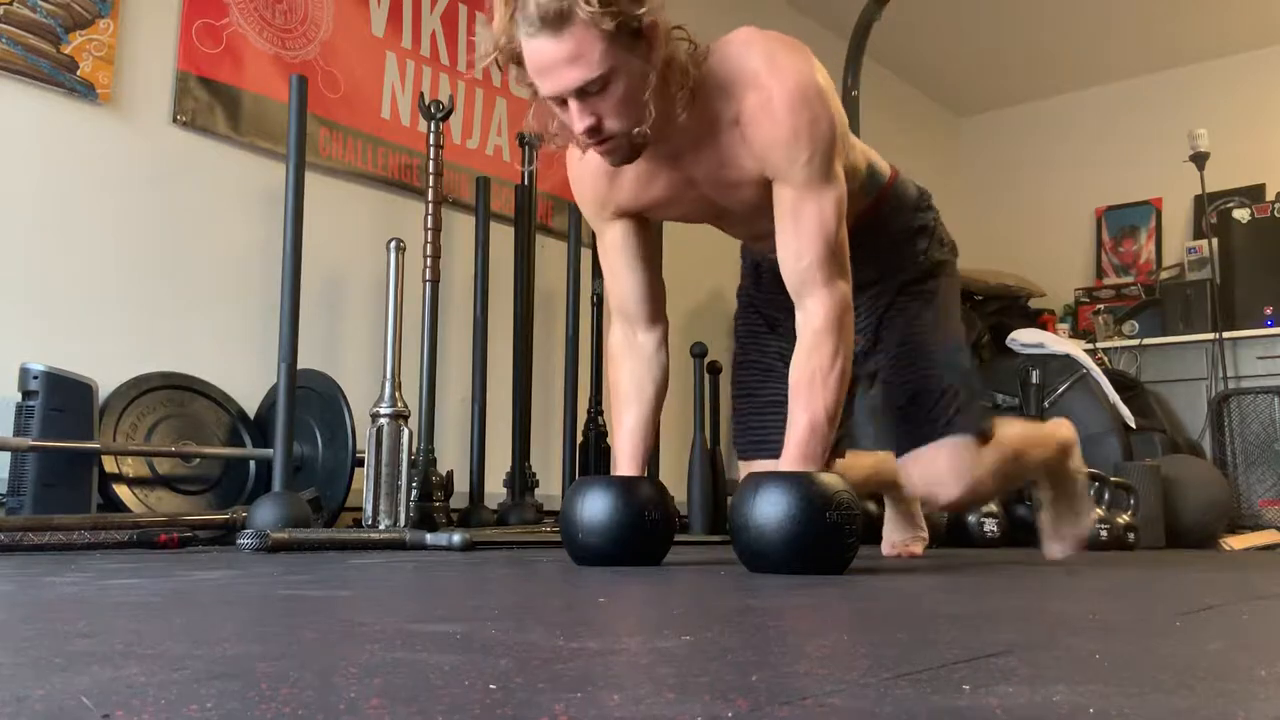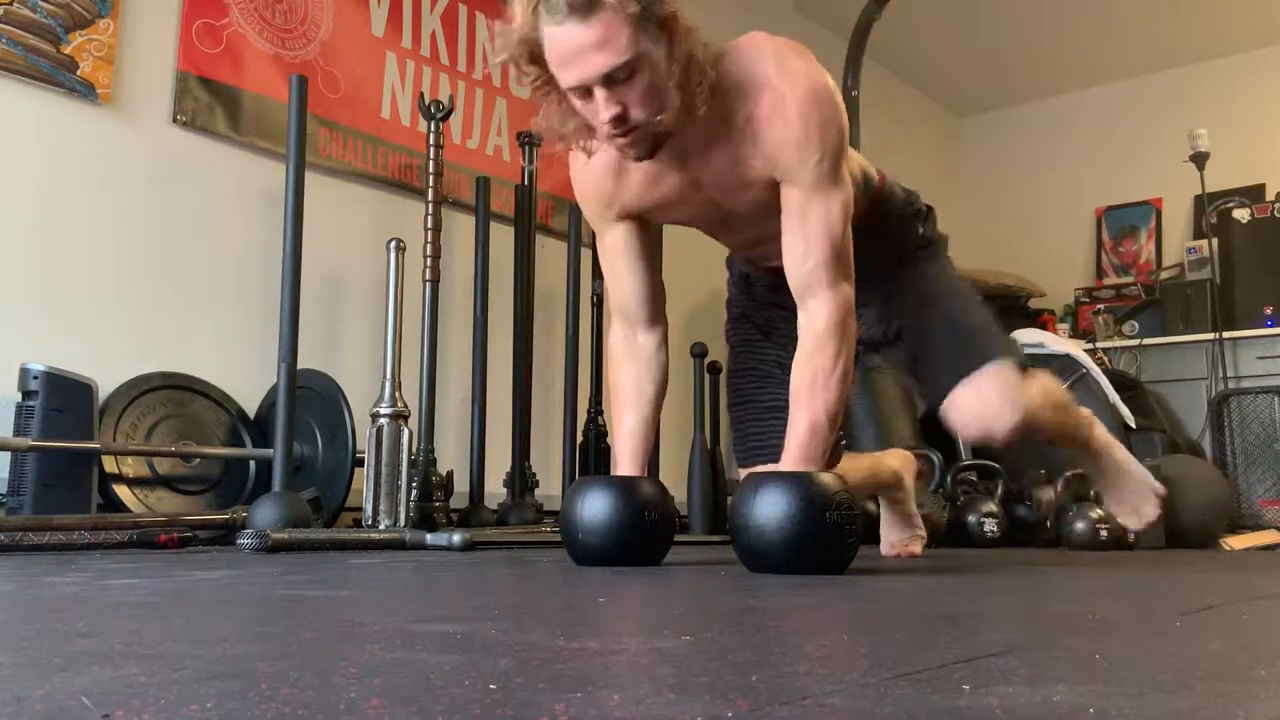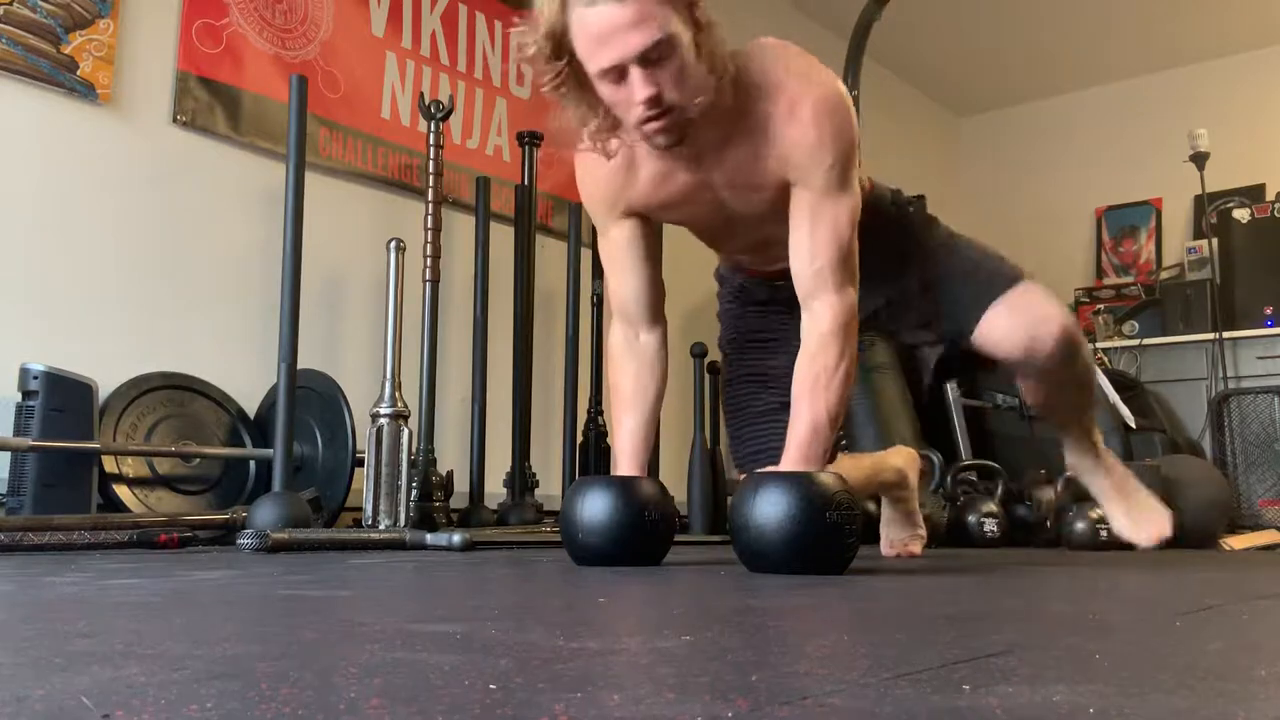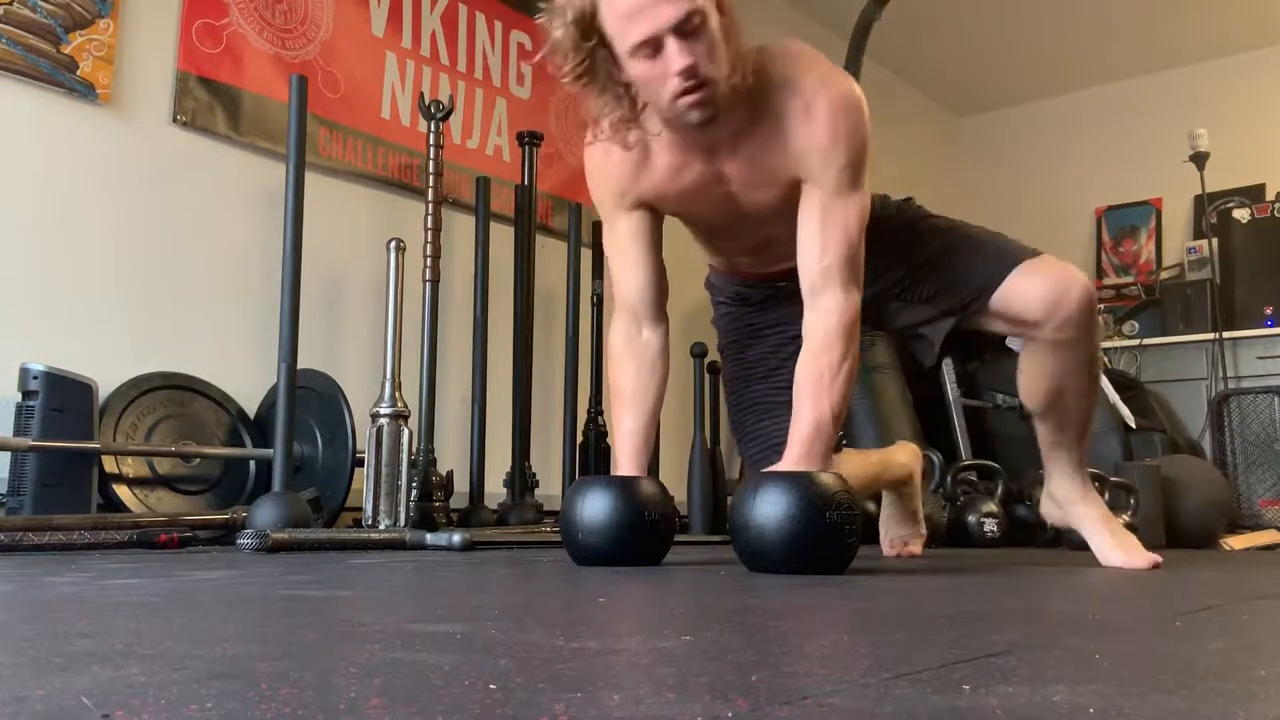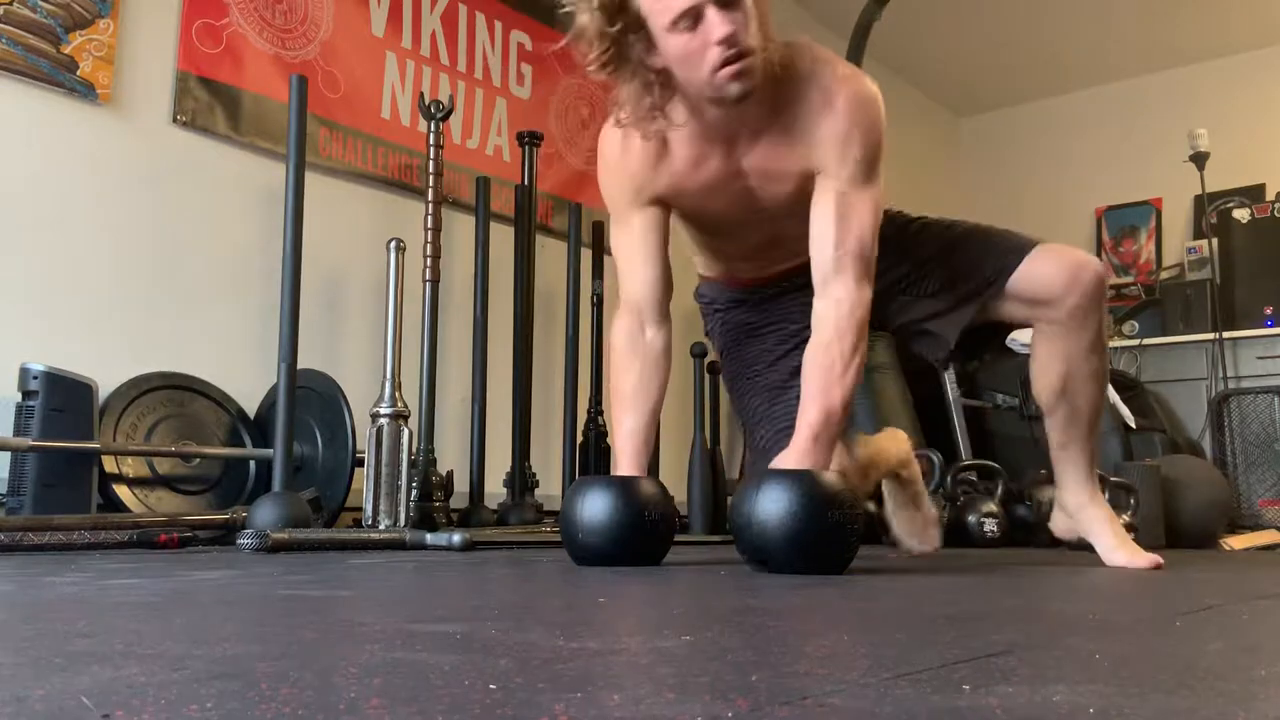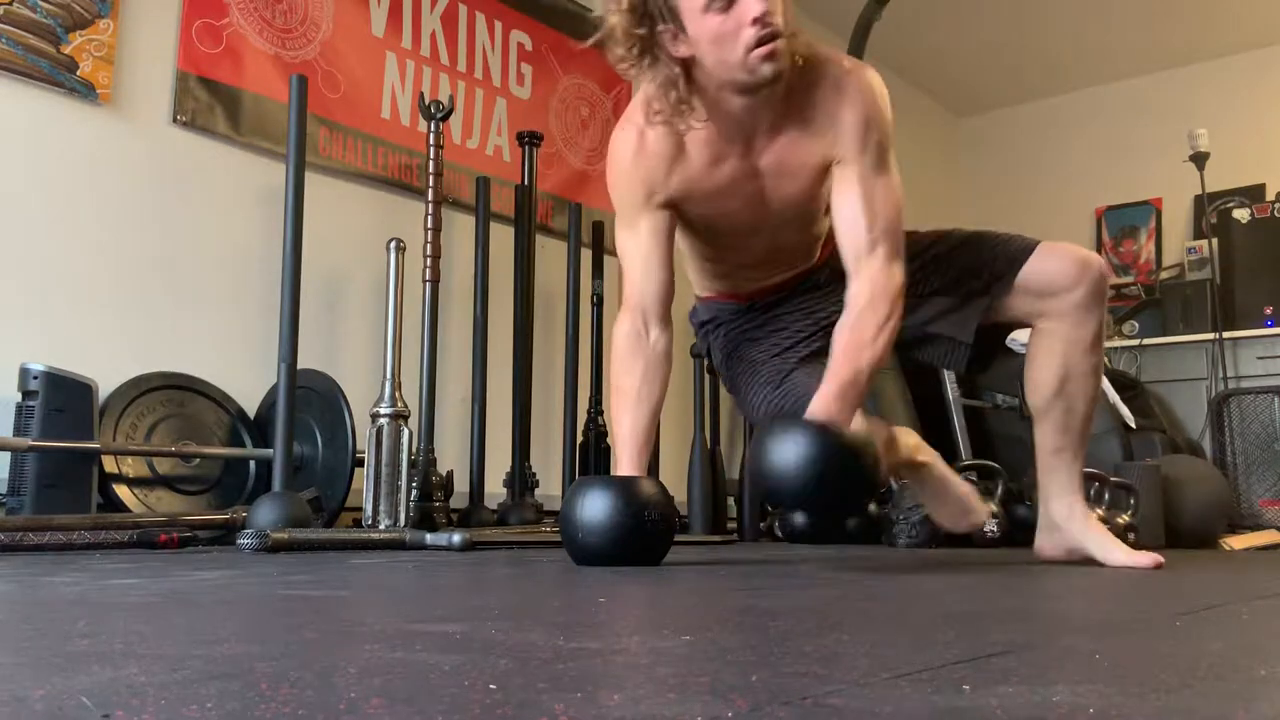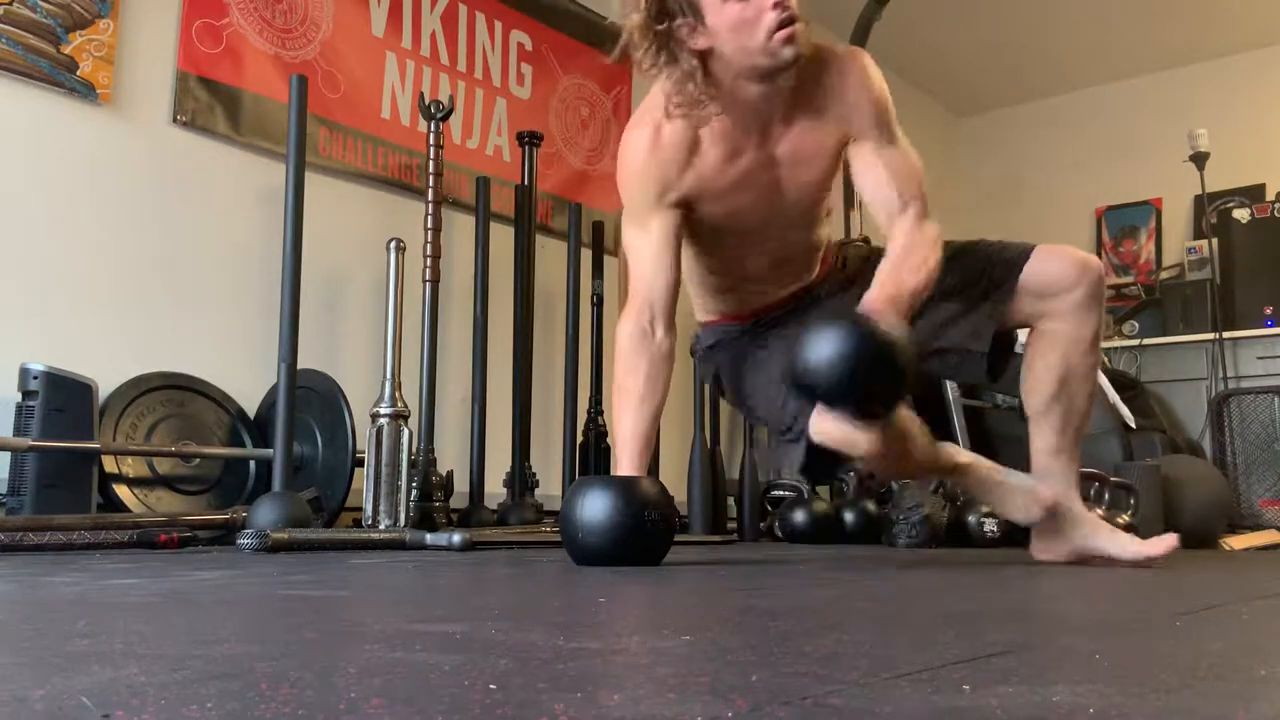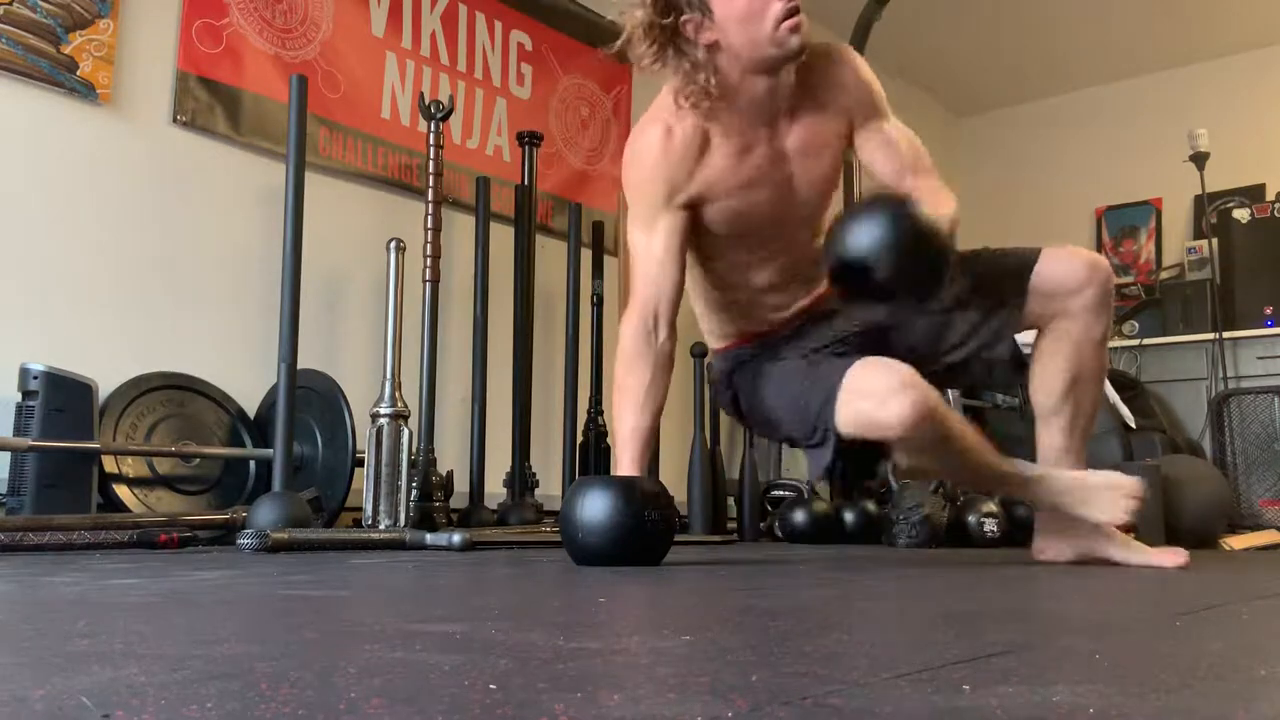
dt=0.1s
person 1, frame 1
left shoulder: (774, 88)
right shoulder: (591, 165)
left elbow: (825, 302)
right elbow: (639, 329)
left wrist: (799, 476)
left hip: (885, 232)
right hip: (772, 258)
left knee: (946, 482)
left ankle: (1053, 453)
right ankle: (885, 475)
person 1, frame 2
left shoulder: (785, 95)
right shoulder: (598, 167)
left elbow: (826, 307)
right elbow: (637, 330)
left wrist: (799, 475)
left hip: (876, 234)
right hip: (760, 279)
left knee: (999, 416)
left ankle: (1084, 437)
right ankle: (892, 476)
person 1, frame 3
left shoulder: (801, 101)
right shoulder: (606, 161)
left elbow: (828, 309)
right elbow: (635, 330)
left wrist: (801, 470)
left hip: (871, 232)
right hip: (759, 285)
left knee: (1042, 335)
left ankle: (1088, 457)
right ankle: (893, 473)
person 1, frame 4
left shoulder: (817, 99)
right shoulder: (618, 153)
left elbow: (832, 307)
right elbow: (638, 327)
left wrist: (802, 469)
left hip: (867, 239)
right hip: (752, 288)
left knee: (1064, 298)
left ankle: (1068, 487)
right ankle: (896, 472)
person 1, frame 5
left shoulder: (834, 96)
right shoulder: (633, 142)
left elbow: (847, 294)
right elbow: (641, 323)
left wrist: (807, 453)
left hip: (862, 251)
right hip: (749, 301)
left knee: (1070, 283)
left ankle: (1078, 498)
person 1, frame 6
left shoulder: (843, 90)
right shoulder: (647, 141)
left elbow: (878, 273)
right elbow: (644, 324)
left wrist: (833, 405)
left hip: (848, 261)
right hip: (749, 317)
left knee: (1076, 277)
left ankle: (1062, 511)
right ankle: (906, 455)
person 1, frame 7
left shoulder: (843, 80)
right shoulder: (661, 139)
left elbow: (912, 225)
right elbow: (648, 321)
left wrist: (883, 315)
left hip: (835, 282)
right hip: (748, 340)
left knee: (1071, 279)
right knee: (867, 432)
left ankle: (1058, 522)
right ankle: (957, 470)
person 1, frame 8
left shoulder: (836, 76)
right shoulder: (669, 139)
left elbow: (926, 189)
right elbow: (650, 323)
left wrist: (923, 215)
left hip: (842, 300)
right hip: (761, 359)
left knee: (1082, 279)
right knee: (899, 402)
left ankle: (1064, 527)
right ankle: (1032, 487)
